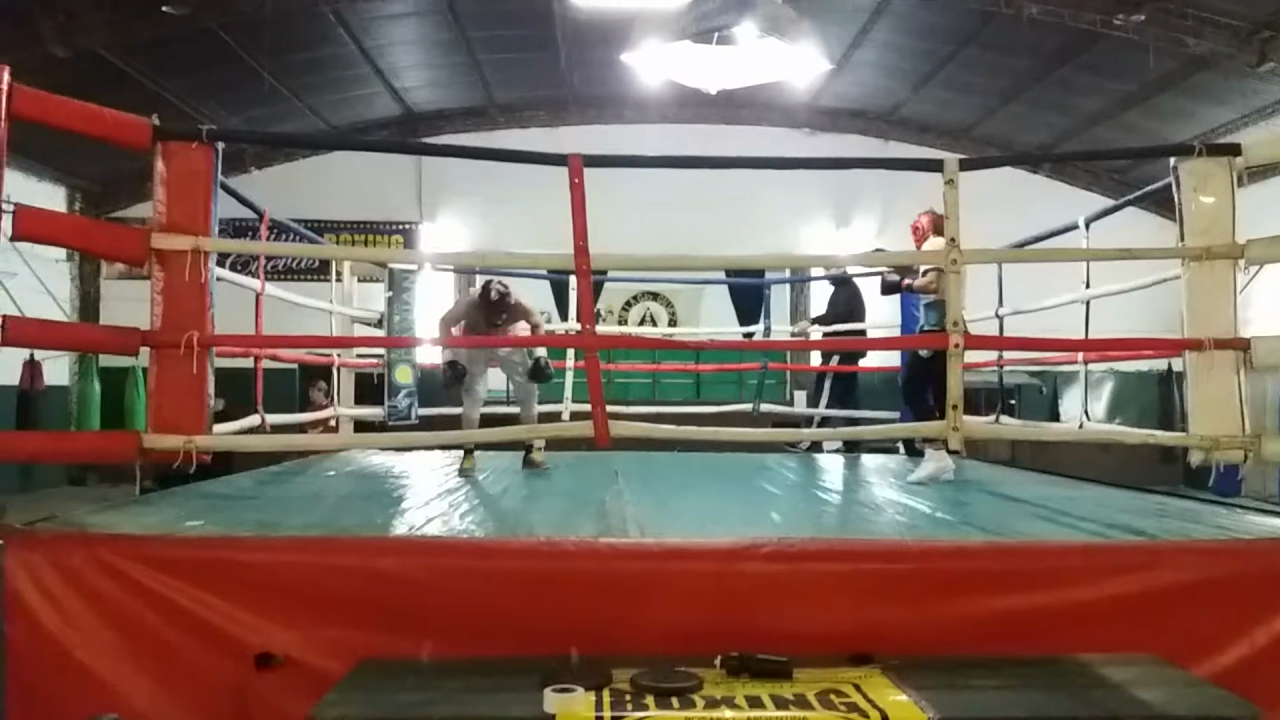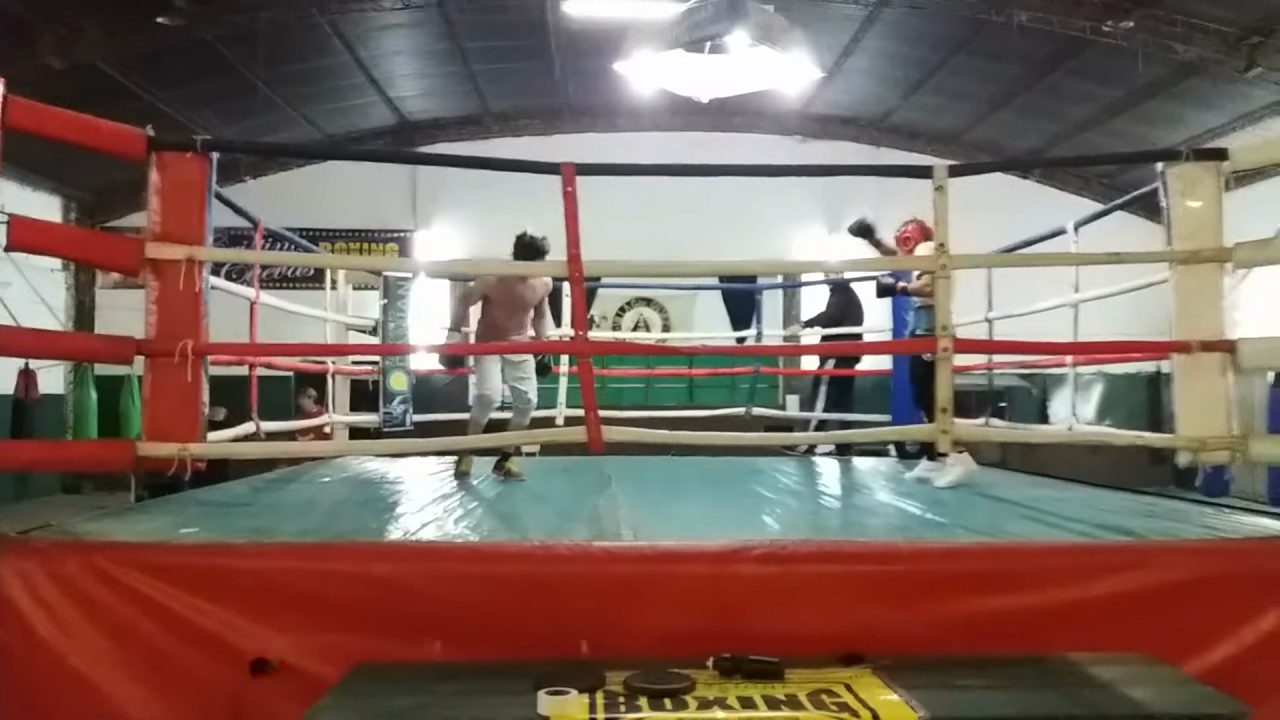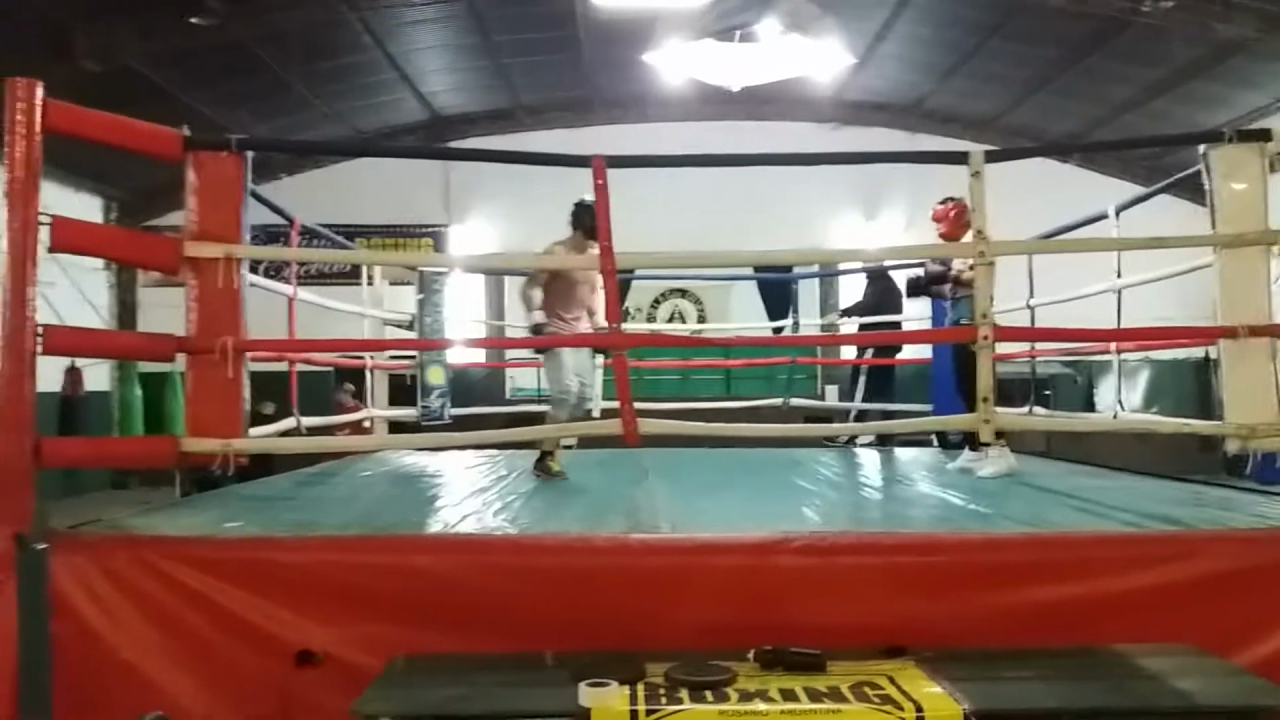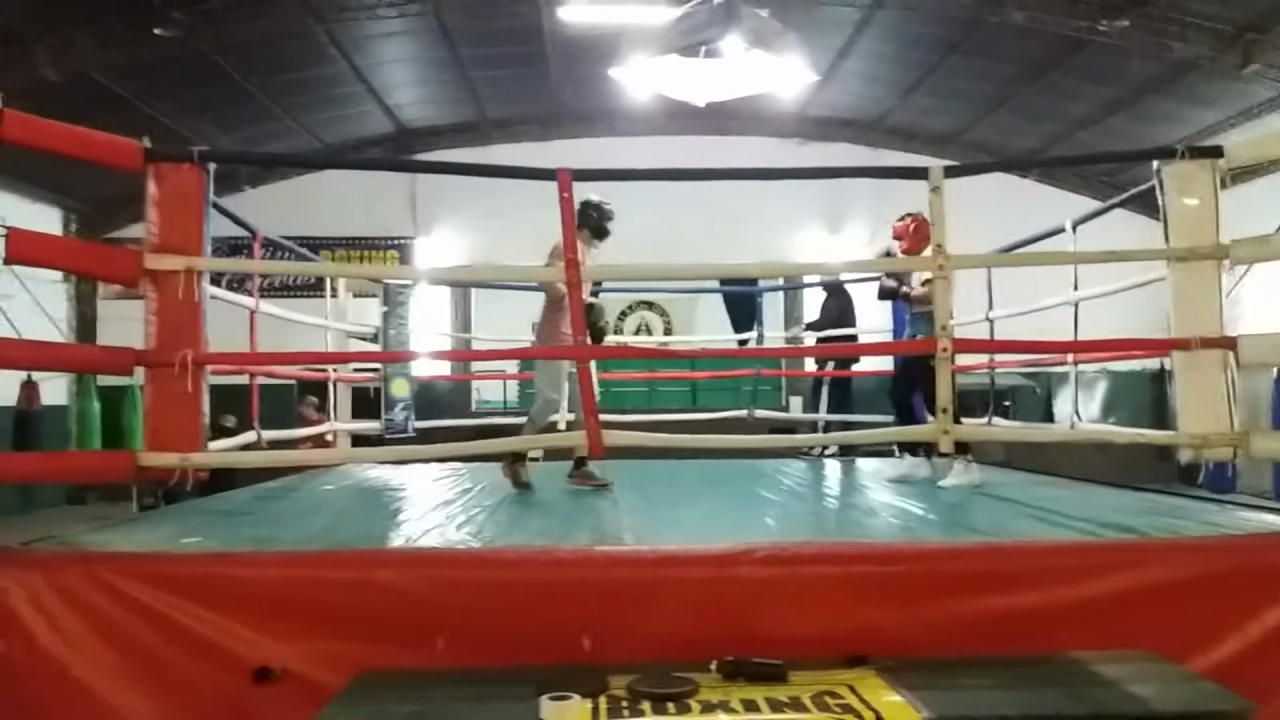
dt=0.3s
person 1, frame 1
left shoulder: (933, 245)
right shoulder: (944, 248)
left elbow: (932, 283)
right elbow: (920, 272)
left wrist: (903, 283)
right wrist: (897, 266)
left hip: (936, 328)
right hip: (948, 329)
left knee: (913, 390)
right knee: (939, 395)
left ankle: (935, 452)
right ankle: (941, 460)
person 1, frame 2
left shoulder: (925, 249)
right shoulder: (926, 252)
left elbow: (927, 286)
right elbow: (896, 257)
left wrist: (897, 286)
right wrist: (871, 238)
left hip: (928, 332)
right hip: (928, 332)
left knee: (925, 397)
right knee: (926, 397)
left ankle: (957, 457)
right ankle: (932, 460)
person 1, frame 3
left shoulder: (971, 241)
right shoulder: (956, 246)
left wrist: (947, 276)
right wrist: (929, 287)
left hip: (970, 324)
right hip: (960, 325)
left knee: (974, 388)
right knee: (967, 388)
left ankle: (1000, 452)
right ankle: (975, 450)
person 1, frame 4
left shoulder: (930, 256)
right shoulder: (918, 260)
left elbow: (930, 294)
left wrist: (901, 291)
right wrist: (894, 282)
left hip: (929, 338)
right hip: (916, 338)
left knee: (936, 401)
right knee: (899, 395)
left ankle: (964, 464)
right ankle: (915, 458)
person 2, frame 1
left shoulder: (520, 308)
right shoulder: (468, 305)
left elbow: (538, 325)
right elbow: (445, 324)
left wrist: (539, 355)
right wrist: (449, 357)
right hip: (475, 344)
left knee: (528, 389)
right knee: (473, 393)
left ankle: (531, 451)
right ankle: (468, 455)
person 2, frame 2
left shoulder: (544, 283)
right shoulder: (492, 280)
right elbow: (464, 302)
right wrist: (454, 337)
right hip: (489, 345)
left knee: (526, 402)
right knee: (489, 396)
left ankle: (505, 460)
right ankle: (466, 453)
person 2, frame 3
left shoulder: (595, 256)
right shoulder: (557, 253)
right elbow: (530, 288)
left wrist: (599, 323)
right wrist: (537, 321)
left hip: (581, 334)
right hip: (555, 334)
left knee: (583, 398)
right knee: (566, 394)
left ankle: (549, 443)
right ankle: (545, 458)
person 2, frame 4
left shoulder: (585, 251)
right shoulder: (566, 249)
right elbow: (549, 282)
left wrist: (594, 320)
right wrist: (581, 304)
left hip: (577, 339)
right hip: (556, 338)
right knee: (549, 401)
left ankle: (580, 466)
right ankle: (516, 459)
person 3, frame 1
left shoulder: (844, 287)
right shoulder: (851, 288)
left elbow: (838, 314)
left wrist: (811, 322)
left hip: (840, 349)
right hip: (849, 349)
left knee: (824, 392)
right knee: (848, 396)
left ankle: (809, 440)
right ankle: (851, 442)
person 3, frame 2
left shoulder: (840, 292)
right shoulder: (850, 295)
left elbow: (830, 316)
left wrist: (803, 325)
right hip: (847, 354)
left knee: (822, 396)
right knee: (843, 400)
left ankle: (808, 443)
right ankle: (844, 446)
person 3, frame 3
left shoulder: (878, 280)
right shoulder: (890, 284)
left elbow: (867, 305)
left wrist: (841, 314)
left hip: (875, 343)
right hip: (887, 343)
left knee: (860, 385)
right knee: (884, 389)
left ankle: (849, 434)
right ankle: (885, 437)
person 3, frame 4
left shoulder: (836, 294)
right shoulder: (840, 294)
left elbow: (830, 320)
left wrist: (804, 328)
left knee: (823, 396)
right knee: (842, 400)
left ankle: (819, 444)
